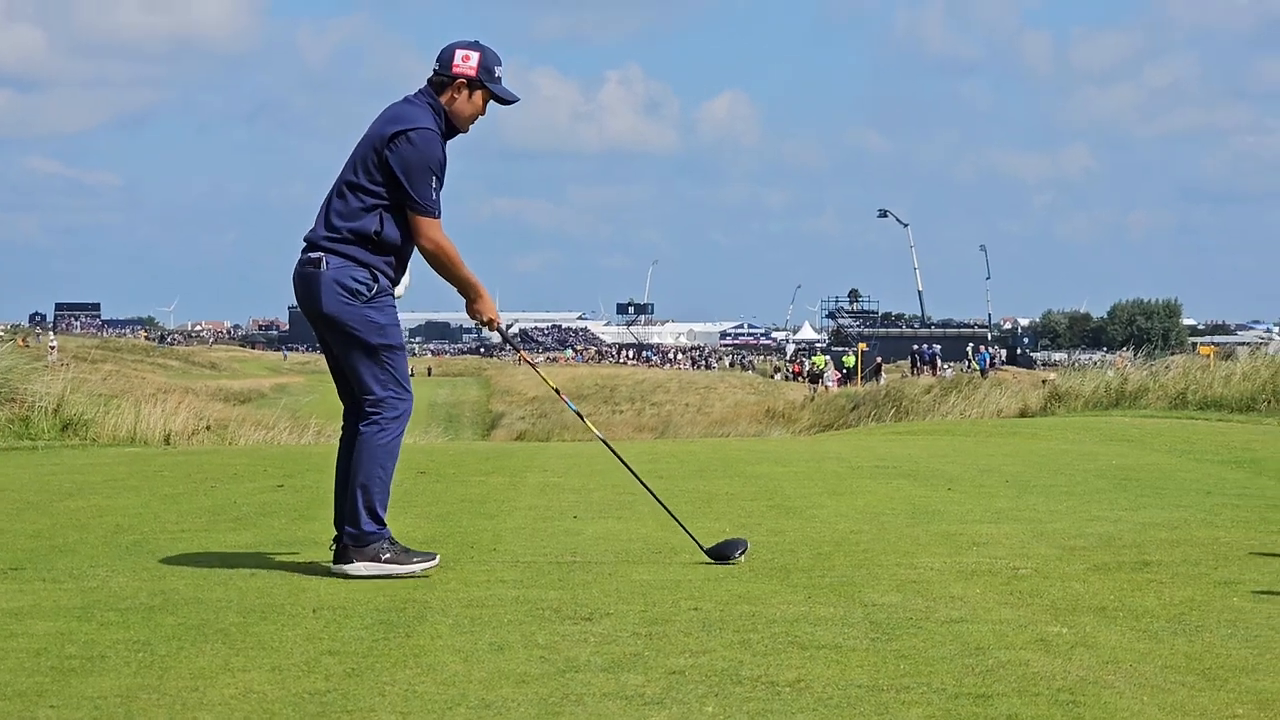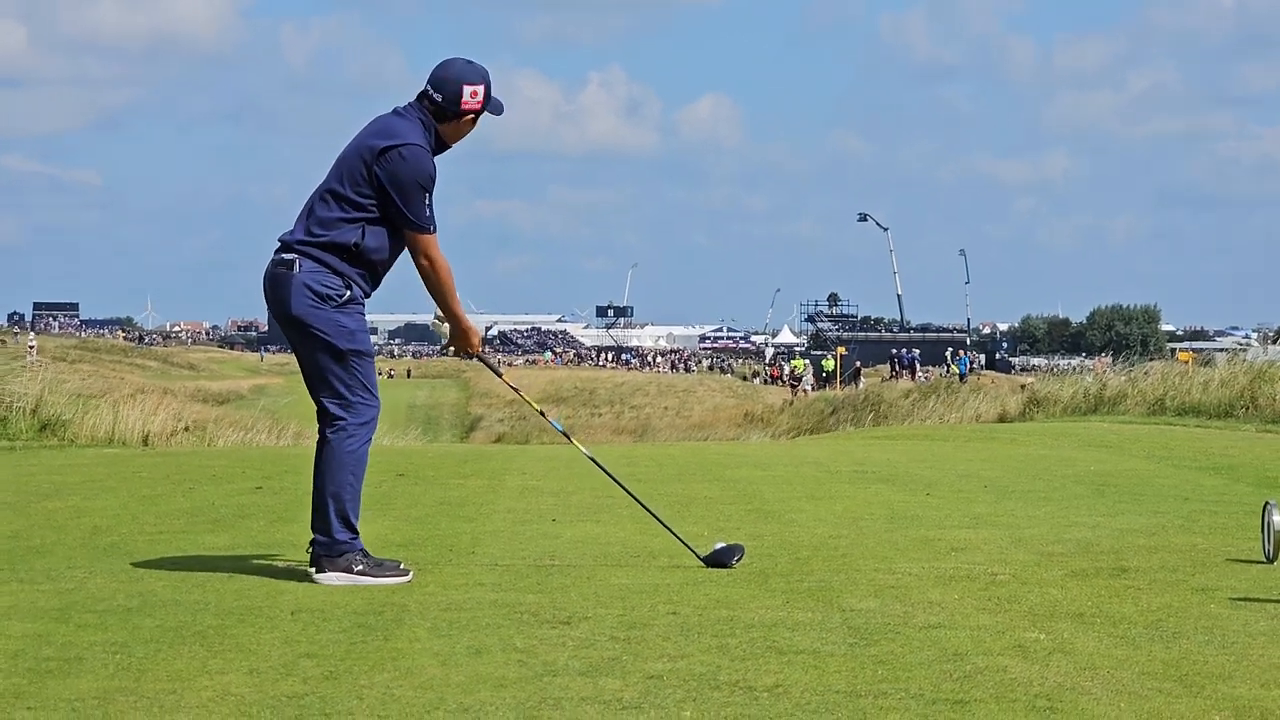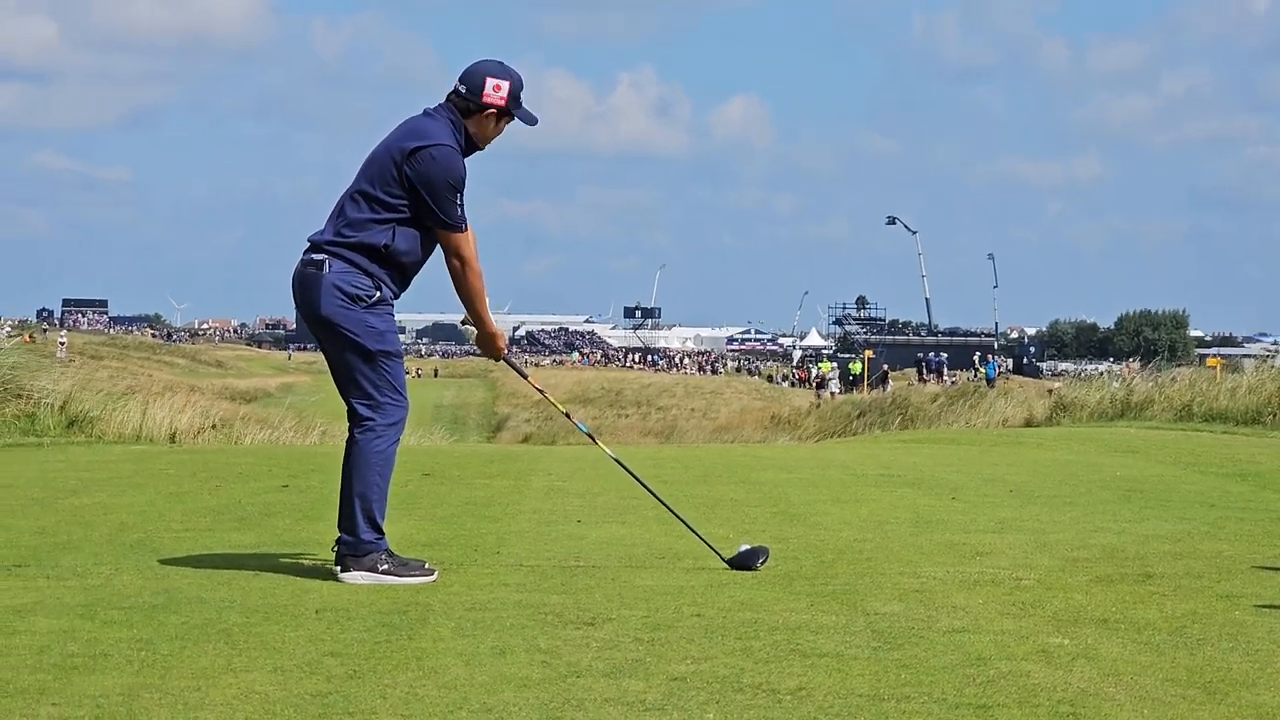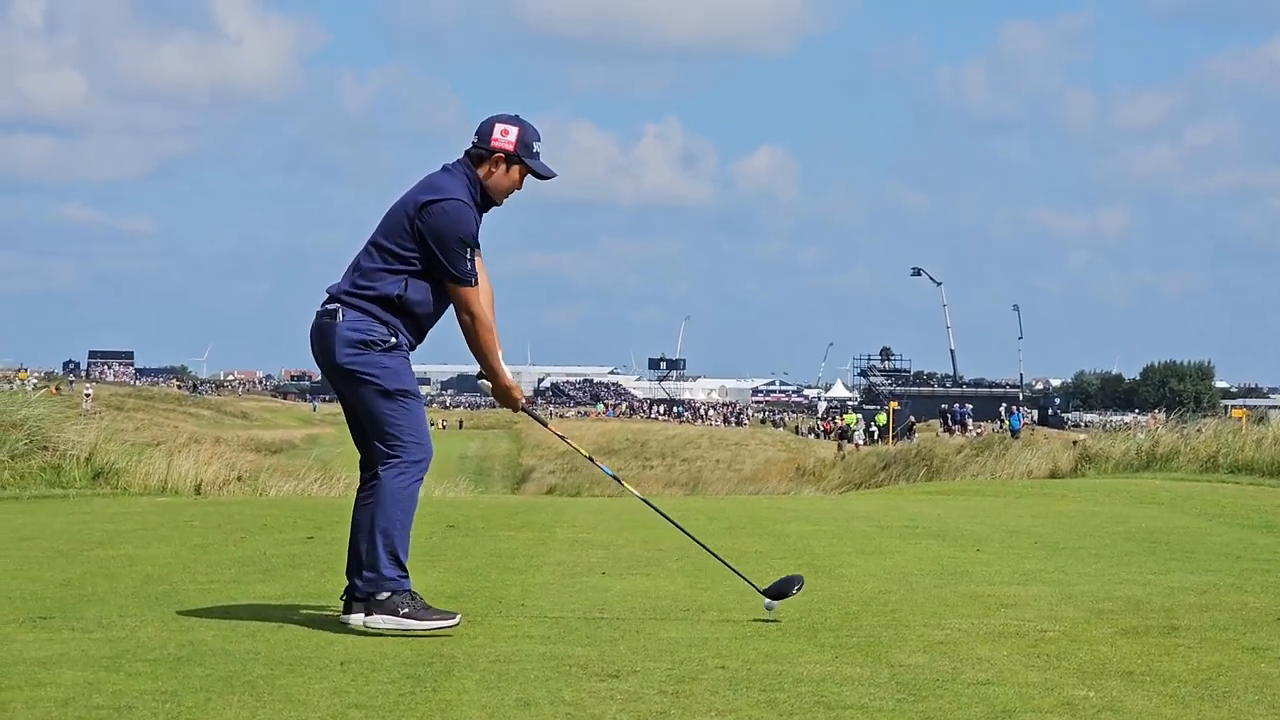
dt=1s
person 1, frame 1
left shoulder: (408, 117)
right shoulder: (418, 135)
right elbow: (430, 237)
left wrist: (395, 259)
right wrist: (476, 294)
left hip: (328, 276)
right hip: (350, 280)
left knee: (365, 409)
right knee: (389, 404)
left ankle: (351, 541)
right ankle: (367, 540)
person 1, frame 2
left shoulder: (398, 130)
right shoulder: (407, 152)
left elbow: (423, 241)
right elbow: (427, 255)
left wrist: (451, 312)
right wrist: (460, 324)
left hip: (301, 281)
right hip: (322, 286)
left knee: (342, 414)
right knee: (354, 413)
left ankle: (330, 545)
right ankle: (339, 553)
person 1, frame 3
left shoulder: (431, 132)
right shoulder: (437, 152)
left elbow: (461, 232)
right elbow: (459, 254)
left wrist: (482, 315)
right wrist: (487, 329)
left hip: (329, 281)
right hip: (351, 286)
left knee: (374, 413)
right knee: (384, 412)
left ankle: (356, 544)
right ankle: (364, 552)
person 1, frame 4
left shoulder: (454, 194)
right shoulder: (450, 206)
left elbow: (480, 284)
right elbow: (470, 310)
left wrist: (496, 365)
right wrist: (500, 380)
left hip: (350, 334)
right hip: (365, 335)
left knee: (386, 459)
right knee: (408, 454)
left ankle: (363, 593)
right ankle: (387, 592)
